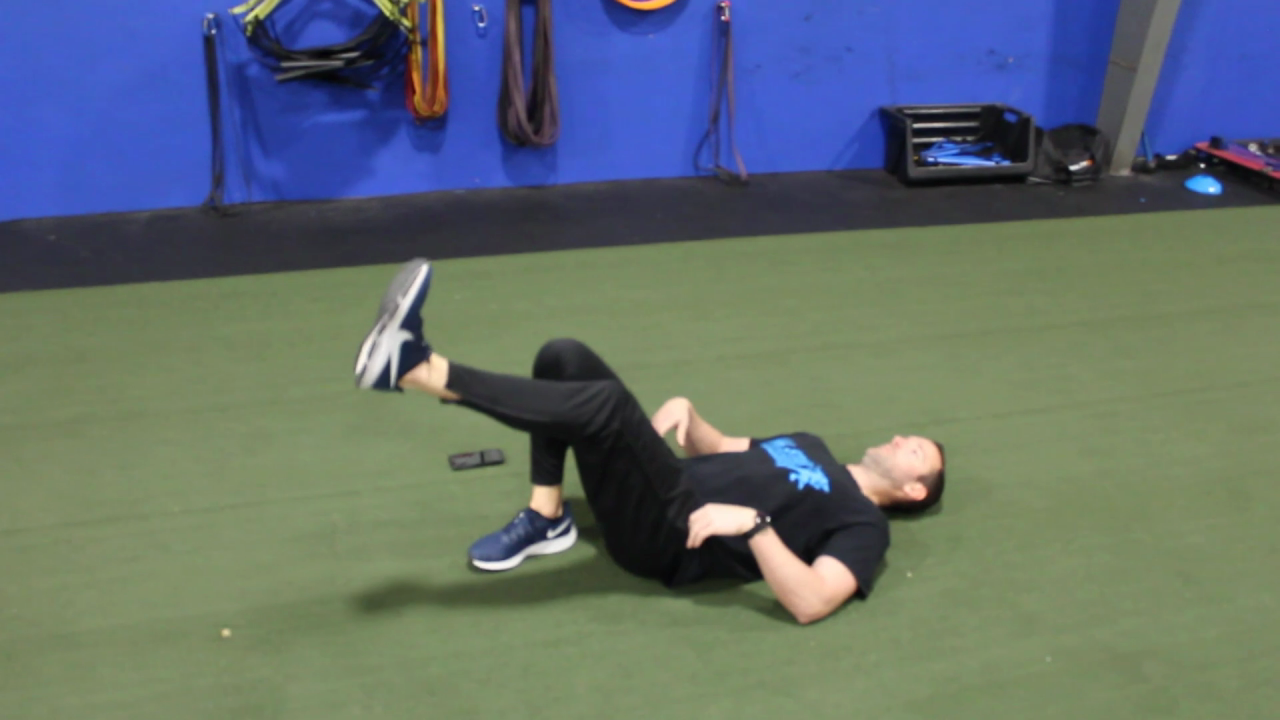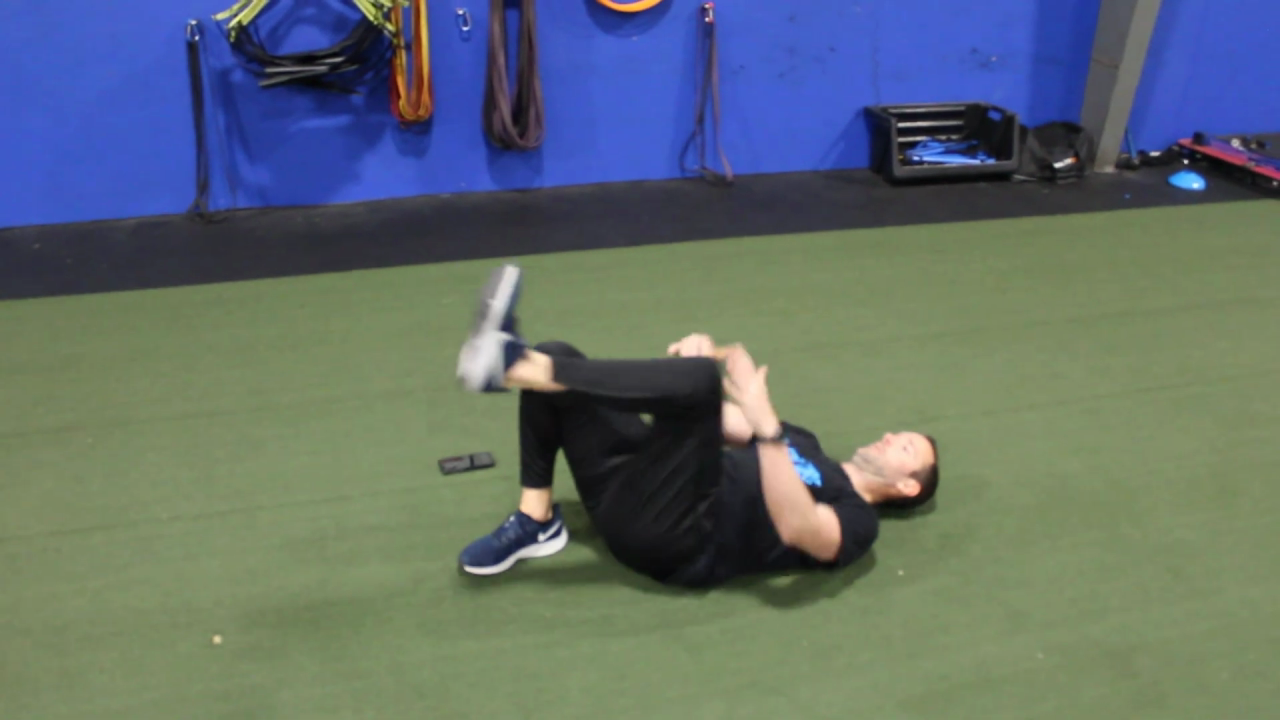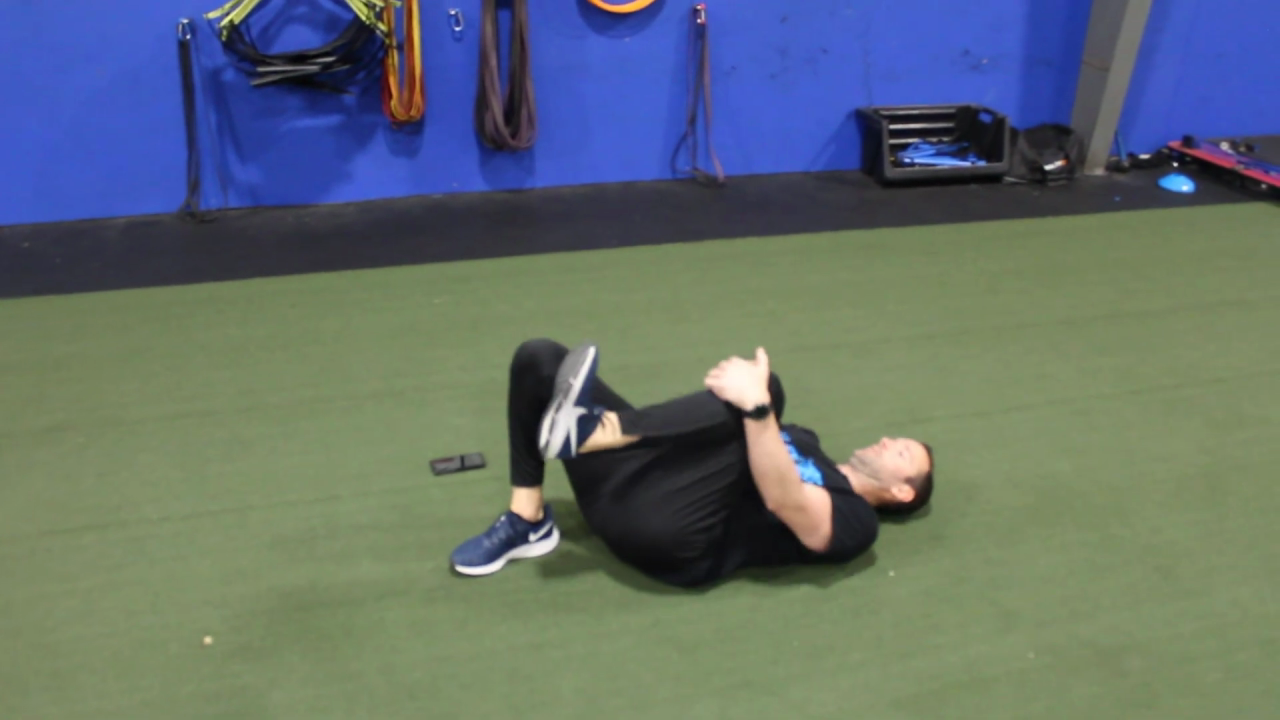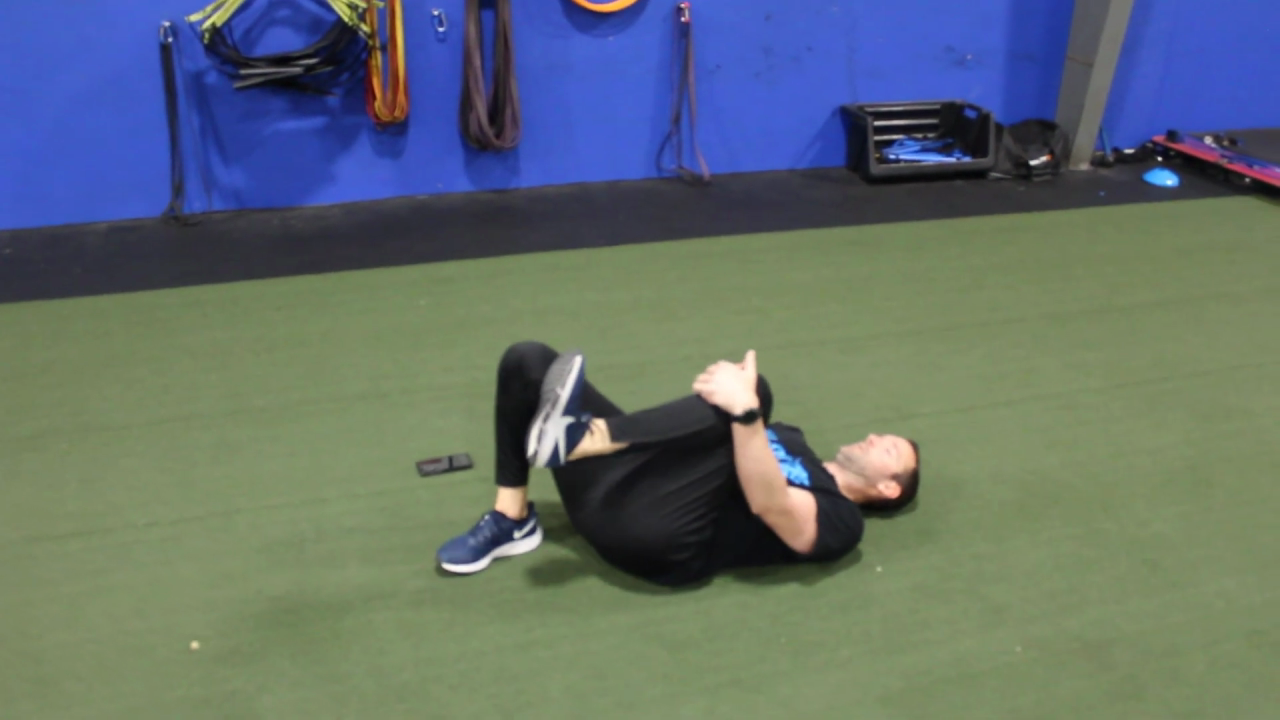
dt=0.5s
person 1, frame 1
left shoulder: (863, 525)
right shoulder: (810, 446)
left elbow: (808, 603)
right elbow: (718, 449)
left wrist: (751, 524)
right wrist: (687, 410)
left hip: (669, 533)
right hip: (672, 488)
left knee: (603, 404)
right knee: (564, 357)
left ankle: (417, 368)
right ankle: (545, 518)
person 1, frame 2
left shoulder: (856, 522)
right shoulder: (806, 445)
left elbow: (794, 528)
right elbow: (719, 426)
left wrist: (764, 428)
right wrist: (703, 363)
left hip: (667, 537)
right hip: (629, 494)
left knee: (693, 383)
left ankle: (514, 369)
right ankle: (534, 520)
person 1, frame 3
left shoulder: (854, 522)
right shoulder: (805, 445)
left elbow: (782, 500)
left wrist: (755, 403)
right wrist: (737, 390)
left hip: (668, 530)
right hip: (632, 486)
left knee: (762, 395)
right knee: (539, 358)
left ankle: (594, 431)
right ankle: (525, 522)
person 1, frame 4
left shoulder: (840, 521)
right shoulder: (791, 442)
left elbow: (768, 504)
left wrist: (743, 408)
right wrist: (726, 392)
left hip: (655, 534)
right hip: (618, 484)
left knee: (750, 396)
right knee: (528, 360)
left ankle: (581, 439)
right ankle: (511, 520)
